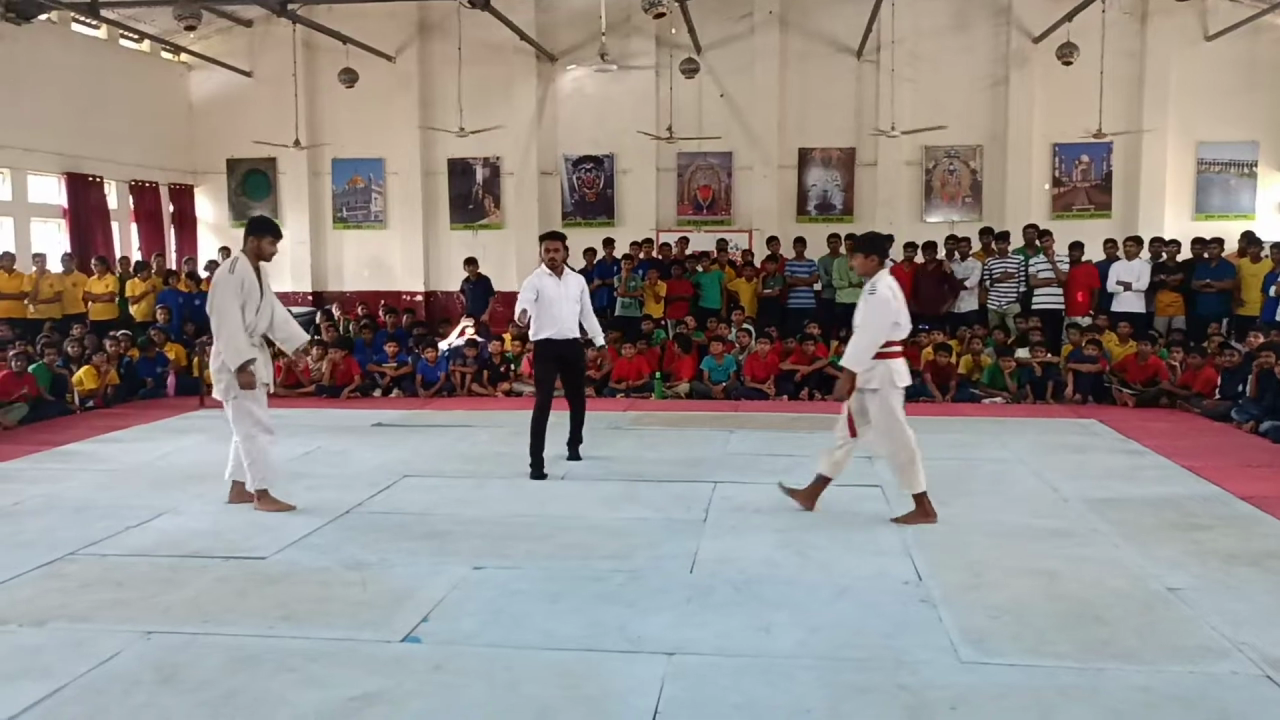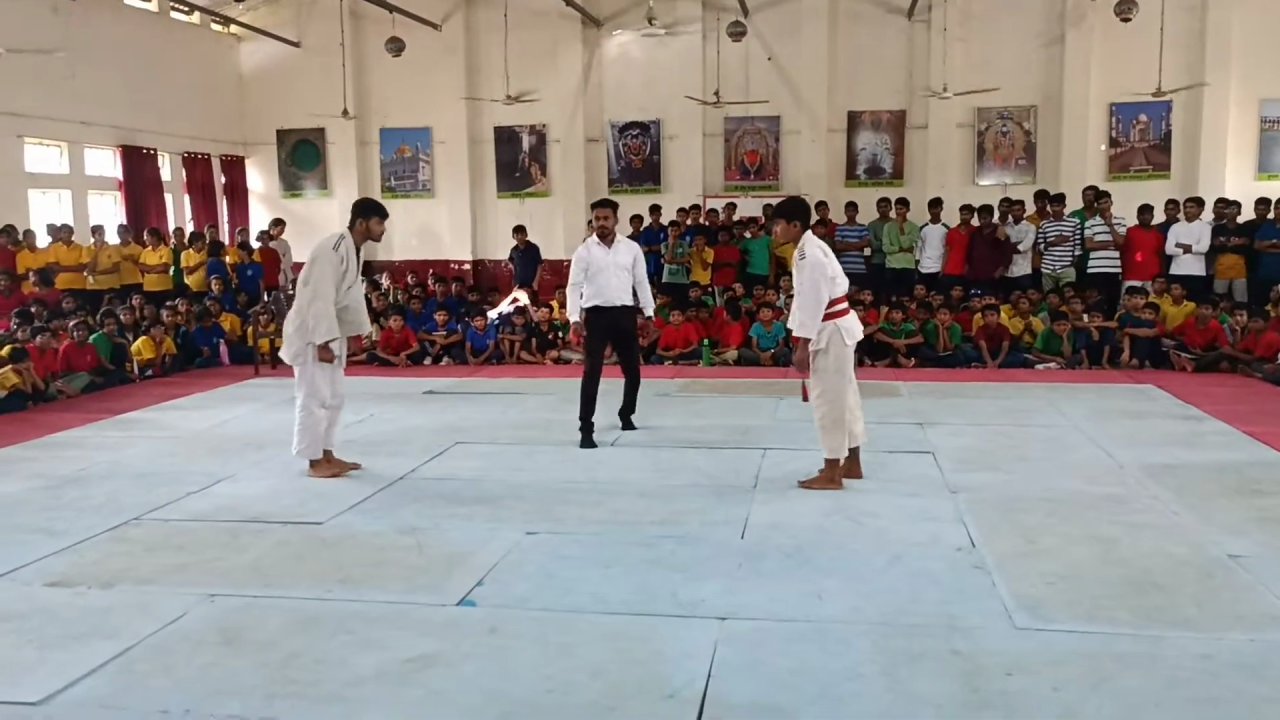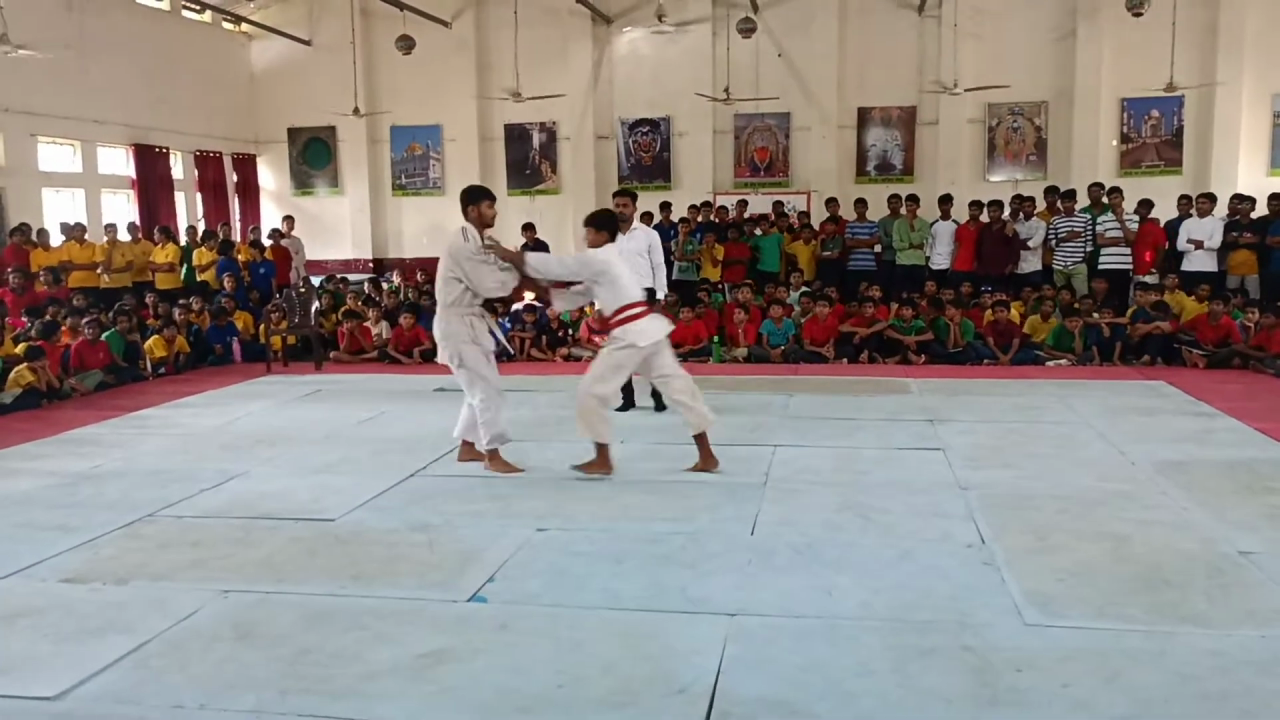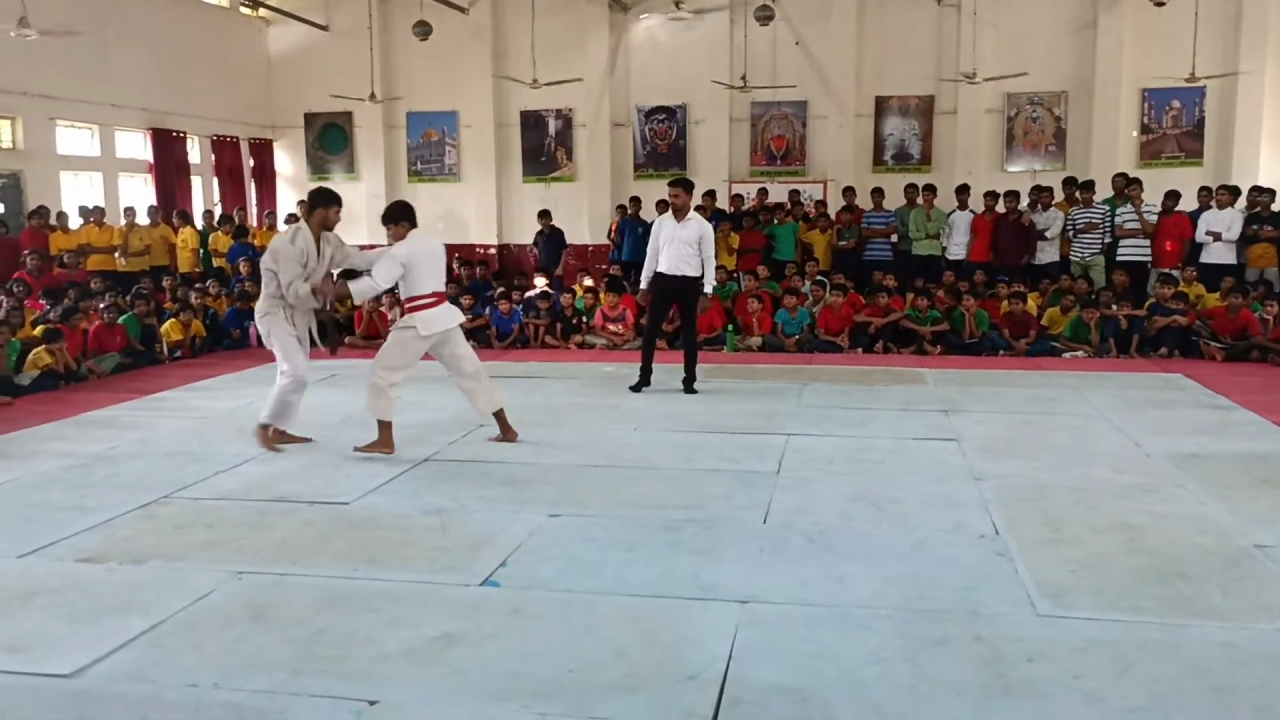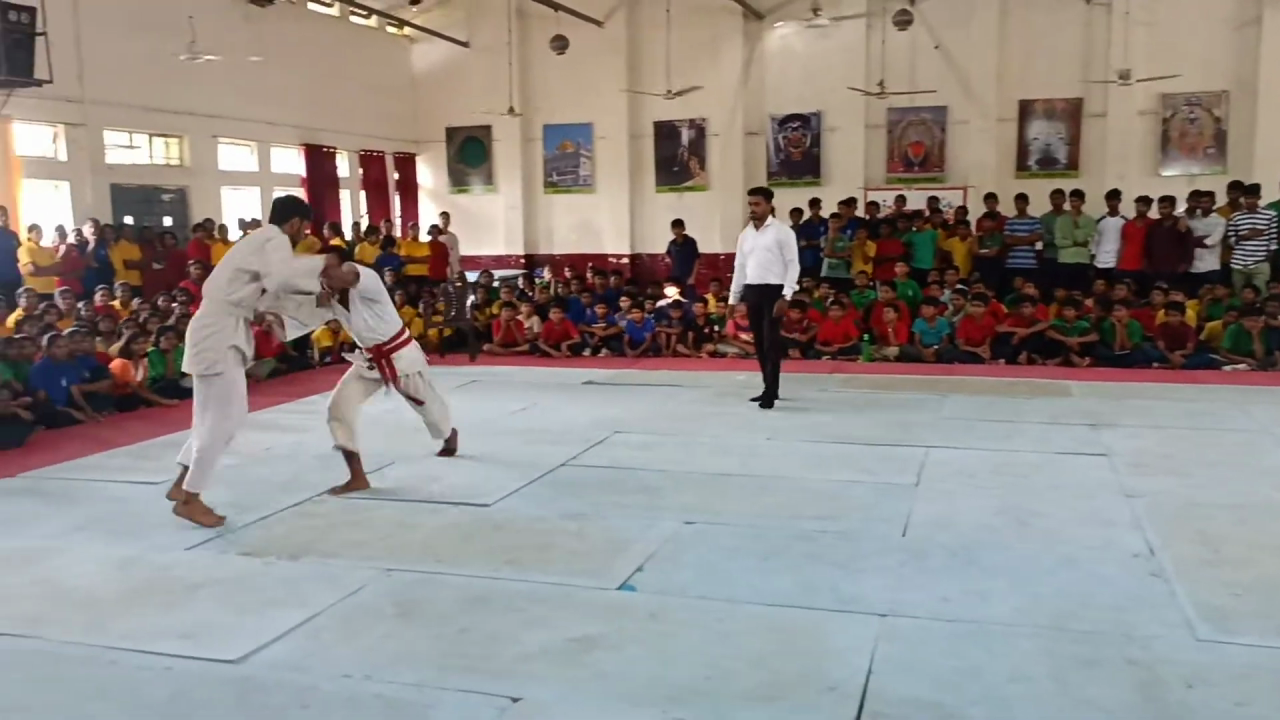
dt=1s
person 1, frame 1
left shoulder: (257, 272)
right shoulder: (230, 274)
left elbow: (273, 311)
right elbow: (226, 325)
left wrist: (296, 346)
right wrist: (242, 367)
left hip: (253, 353)
right hip: (233, 359)
left knee: (250, 425)
right knee: (255, 426)
left ankle: (238, 488)
right ankle: (261, 495)
person 1, frame 2
left shoulder: (354, 250)
right shoulder: (332, 249)
left elbow: (353, 295)
right elbow: (319, 299)
left wrist: (354, 333)
right wrist: (325, 343)
left hip: (331, 329)
right hip: (310, 330)
left knee: (333, 397)
right knee: (314, 397)
left ankle: (327, 455)
right ankle: (315, 462)
person 1, frame 3
left shoulder: (478, 241)
right shoulder: (462, 245)
left elbow: (499, 275)
right elbow: (490, 285)
right wrist: (516, 271)
left hip: (471, 321)
right hip: (455, 324)
left knee: (480, 389)
right knee: (488, 388)
left ankle: (467, 447)
right ankle: (493, 454)
person 1, frame 4
left shoulder: (325, 240)
right shoulder: (290, 242)
left elbow: (355, 259)
right elbow: (292, 292)
right wrist: (316, 291)
left hip: (298, 311)
right hip: (275, 313)
left knee: (291, 373)
right knee: (298, 374)
left ankle: (277, 429)
right ankle: (267, 426)
person 1, frame 5
left shoulder: (257, 244)
right shoulder: (273, 241)
left elbow: (275, 288)
right elbow: (286, 272)
right wrist: (322, 262)
left hip: (216, 329)
right hip: (219, 331)
left knee: (213, 417)
right knee: (228, 417)
left ankle: (183, 487)
right ankle: (190, 496)
person 2, frame 1
left shoulder: (879, 290)
right shoulder: (880, 286)
left elbow: (870, 338)
left wrist: (847, 376)
right wrist: (848, 373)
left hip: (881, 372)
right hip: (870, 371)
left knee: (894, 436)
right knee: (847, 432)
left ankle: (923, 507)
right ankle: (811, 494)
person 2, frame 2
left shoulder: (810, 252)
right shoulder: (808, 248)
left elbow: (813, 302)
right elbow: (804, 297)
left wrist: (802, 345)
right wrist: (798, 338)
left hip: (832, 330)
right hip: (834, 327)
left knee: (828, 398)
right knee: (842, 395)
left ankle: (831, 473)
right ankle: (851, 464)
person 2, frame 3
left shoulder: (597, 259)
right shoulder: (615, 258)
left elbow: (554, 266)
right elbow: (587, 290)
left wrist: (512, 256)
right wrist: (553, 300)
left hip: (630, 333)
right hip: (648, 326)
left knee: (591, 392)
right knee: (677, 387)
left ankle: (602, 460)
right ankle: (706, 455)
person 2, frame 4
left shoulder: (402, 250)
right shoulder: (435, 246)
left elbow: (376, 282)
left wrist: (336, 290)
left hip: (418, 322)
right hip: (443, 317)
left knee: (382, 373)
right knee: (469, 371)
left ankle: (385, 440)
right ankle: (506, 427)
person 2, frame 5
left shoulder: (367, 281)
right shoulder: (331, 296)
left elbow: (353, 277)
left hip: (402, 356)
right hip: (369, 361)
left knee: (429, 405)
right knee: (339, 407)
left ankle: (449, 437)
right ankle: (358, 478)
person 3, frame 1
left shoulder: (578, 280)
right shoulder: (534, 280)
left elbow: (587, 313)
right elbow: (524, 303)
left wrist: (599, 343)
right wrist: (522, 314)
left hip: (572, 345)
right hip: (545, 346)
left knee: (577, 400)
right knee: (543, 403)
left ankle: (574, 445)
right ankle: (536, 462)
person 3, frame 2
left shoulder: (632, 248)
right shoulder: (584, 250)
left elbow: (641, 282)
right elbow: (574, 286)
left wrist: (649, 313)
right wrist: (575, 318)
left hip: (625, 313)
right hip: (596, 315)
left knee: (632, 369)
right knee: (591, 371)
left ankle: (626, 414)
right ankle: (586, 429)
person 3, frame 3
left shoulder: (649, 234)
left elbow: (659, 267)
left wrist: (659, 299)
left hip: (643, 295)
left ankle: (657, 394)
right ankle: (627, 397)
person 3, frame 4
left shoulder: (702, 226)
right shoulder: (660, 223)
left elbow: (709, 260)
right elbow: (652, 254)
left wrist: (707, 291)
right wrist: (644, 284)
left hip: (689, 283)
right hip: (663, 280)
left knee: (689, 333)
right knee: (651, 328)
left ankle: (689, 380)
right ankle: (644, 376)
person 3, frame 5
left shoulder: (783, 232)
right shoulder: (745, 235)
left elbow: (792, 265)
right elbow: (739, 268)
left wrist: (785, 297)
right wrist: (733, 298)
left hip: (773, 291)
right hip: (752, 292)
left knee: (771, 341)
right knee: (760, 344)
left ankle: (770, 391)
right ankle: (770, 389)
